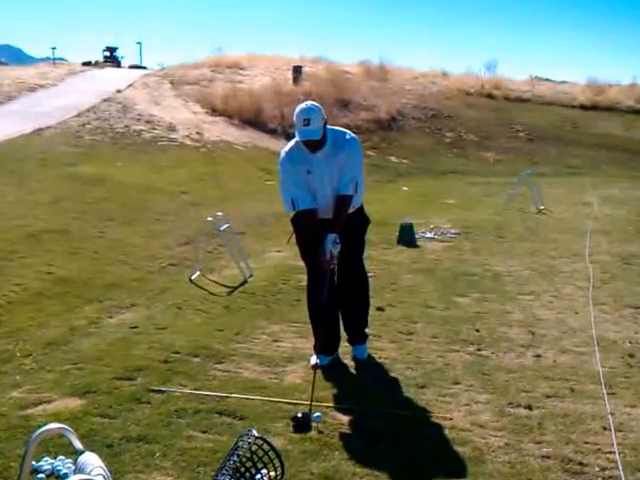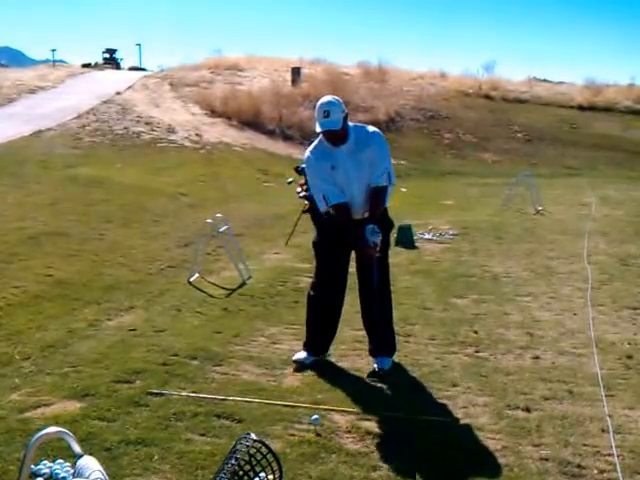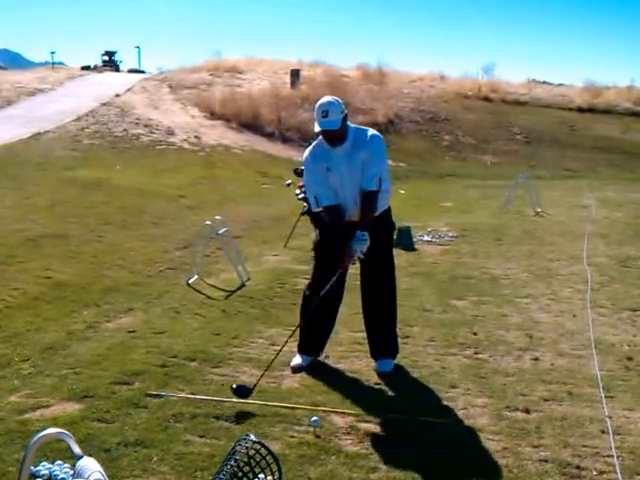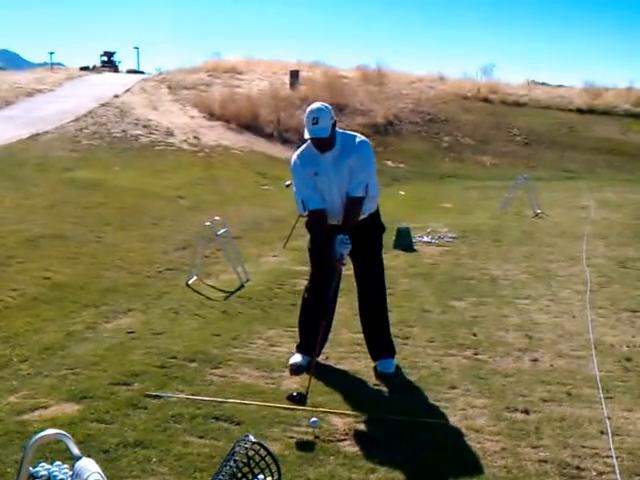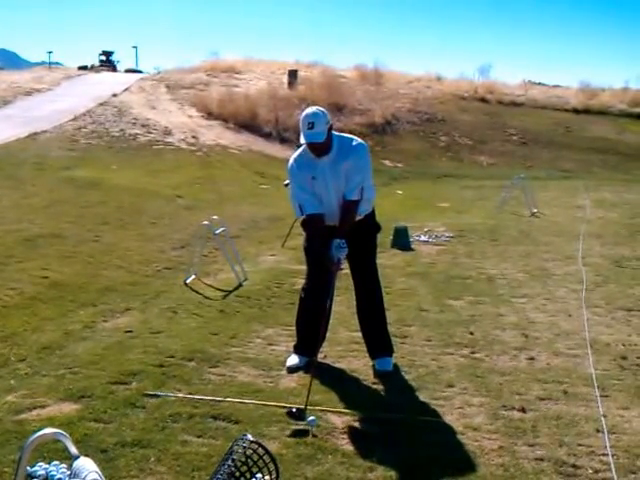
dt=1s
person 1, frame 1
left shoulder: (348, 143)
right shoulder: (289, 157)
left elbow: (345, 193)
right elbow: (303, 206)
left wrist: (334, 234)
right wrist: (318, 245)
left hip: (348, 218)
right hip: (310, 222)
left knee: (352, 278)
right knee: (318, 283)
left ankle: (357, 336)
right ankle: (325, 347)
person 1, frame 2
left shoulder: (373, 139)
right shoulder: (314, 156)
left elbow: (380, 185)
right elbow: (335, 202)
left wrist: (373, 226)
right wrist: (358, 238)
left hip: (372, 220)
right hip: (334, 225)
left knee: (376, 286)
right knee: (325, 285)
left ankle: (382, 350)
right ankle: (315, 346)
person 1, frame 3
left shoulder: (372, 141)
right shoulder: (312, 157)
left elbow: (371, 191)
right elbow: (327, 205)
left wrist: (362, 233)
right wrist: (344, 242)
left hip: (375, 222)
right hip: (334, 225)
left knee: (379, 289)
right knee: (321, 286)
left ankle: (384, 352)
right ankle: (308, 349)
person 1, frame 4
left shoulder: (360, 147)
right shoulder: (301, 160)
left elbow: (356, 197)
right elbow: (314, 209)
left wrist: (344, 236)
right wrist: (328, 245)
left hip: (363, 224)
right hip: (324, 226)
left knee: (372, 289)
right knee: (318, 288)
left ankle: (383, 354)
right ankle: (307, 349)
person 1, frame 5
left shoulder: (356, 149)
right shoulder: (297, 164)
left elbow: (352, 201)
right elbow: (311, 212)
left wrist: (340, 241)
right wrist: (326, 249)
left hip: (359, 224)
right hip: (320, 227)
left knee: (368, 287)
right knee: (315, 287)
left ankle: (381, 352)
right ankle: (304, 349)
